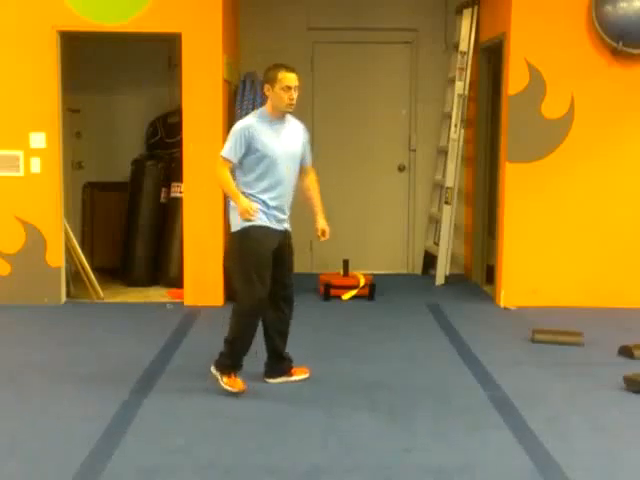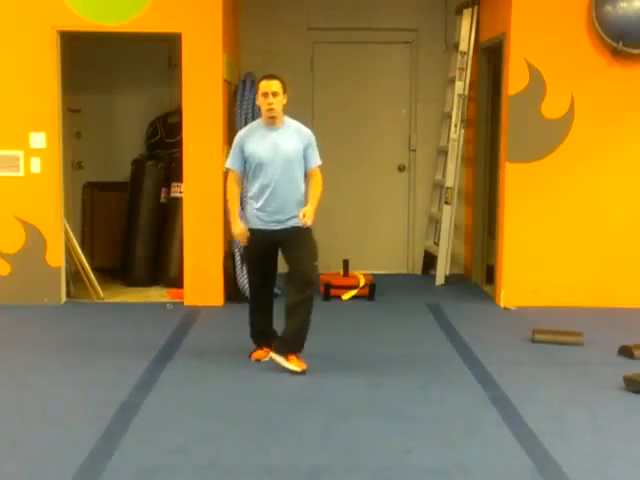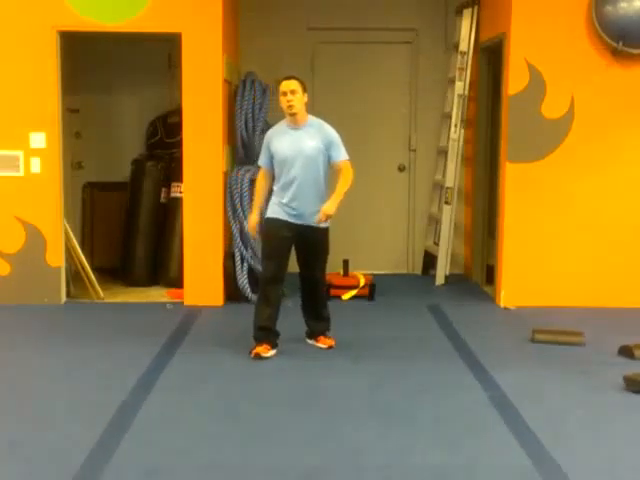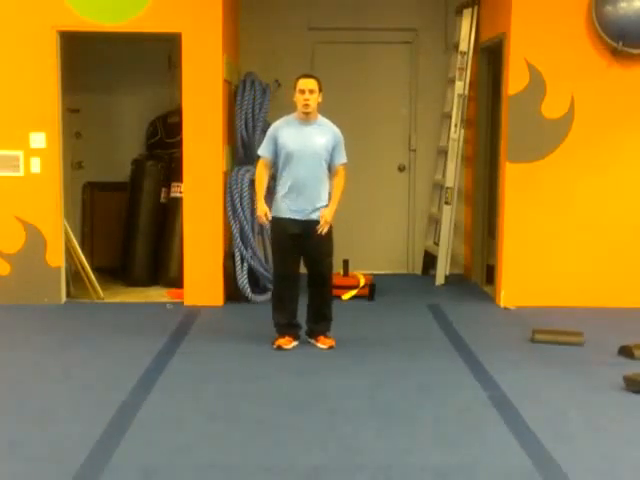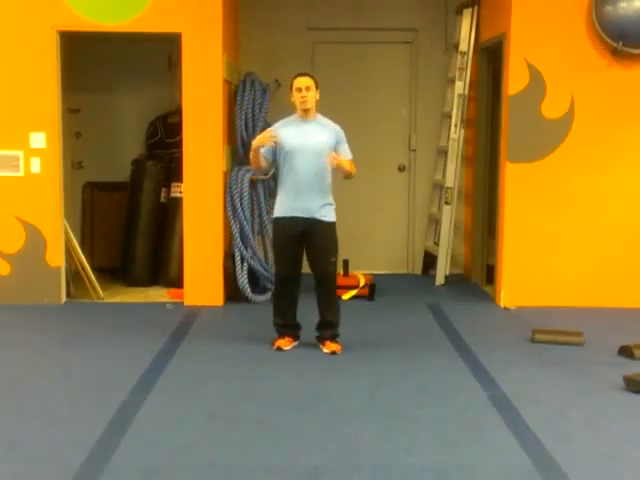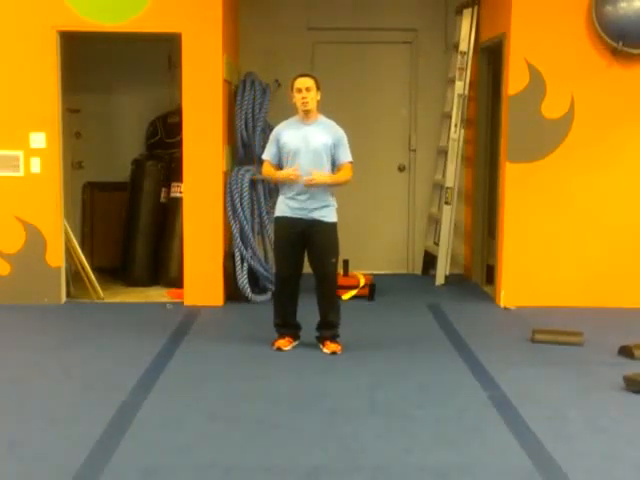
dt=0.5s
person 1, frame 1
left shoulder: (298, 130)
right shoulder: (248, 128)
left elbow: (306, 175)
right elbow: (223, 169)
left wrist: (319, 215)
right wrist: (238, 200)
left hip: (281, 226)
right hip: (252, 224)
left knee: (281, 296)
right knee: (252, 295)
left ankle: (277, 365)
right ankle: (226, 365)
person 1, frame 2
left shoulder: (303, 134)
right shoulder: (244, 137)
left elbow: (314, 176)
right elbow: (233, 181)
left wrist: (310, 207)
right wrist: (236, 219)
left hip: (295, 224)
right hip: (257, 226)
left knee: (304, 282)
right knee: (260, 287)
left ankle: (288, 348)
right ankle: (263, 342)
person 1, frame 3
left shoulder: (325, 133)
right shoulder: (272, 135)
left elbow: (346, 171)
right elbow: (264, 176)
left wrist: (333, 202)
right wrist: (255, 211)
left hip: (314, 219)
right hip: (279, 216)
left knee: (314, 278)
right knee: (270, 276)
left ankle: (318, 330)
right ankle: (265, 339)
person 1, frame 4
left shoulder: (332, 133)
right shoulder: (278, 129)
left elbow: (338, 174)
right elbow: (263, 166)
left wrist: (331, 208)
right wrist: (260, 201)
left hip: (318, 217)
right hip: (284, 215)
left knee: (321, 275)
right knee: (284, 275)
left ankle: (319, 330)
right ankle: (286, 331)
person 1, frame 5
left shoulder: (333, 131)
right shoulder: (279, 129)
left elbow: (350, 170)
right elbow: (260, 167)
left wrist: (344, 164)
right wrist: (255, 149)
left hip: (322, 215)
right hip: (286, 214)
left knee: (326, 275)
right knee: (285, 275)
left ankle: (328, 335)
right ankle: (286, 332)
person 1, frame 6
left shoulder: (334, 131)
right shoulder: (281, 131)
left elbow: (347, 173)
right elbow: (265, 170)
left wrist: (326, 179)
right wrist: (282, 175)
left hip: (323, 216)
right hip: (287, 215)
left knee: (326, 277)
right knee: (286, 276)
left ankle: (328, 335)
right ankle: (287, 332)
